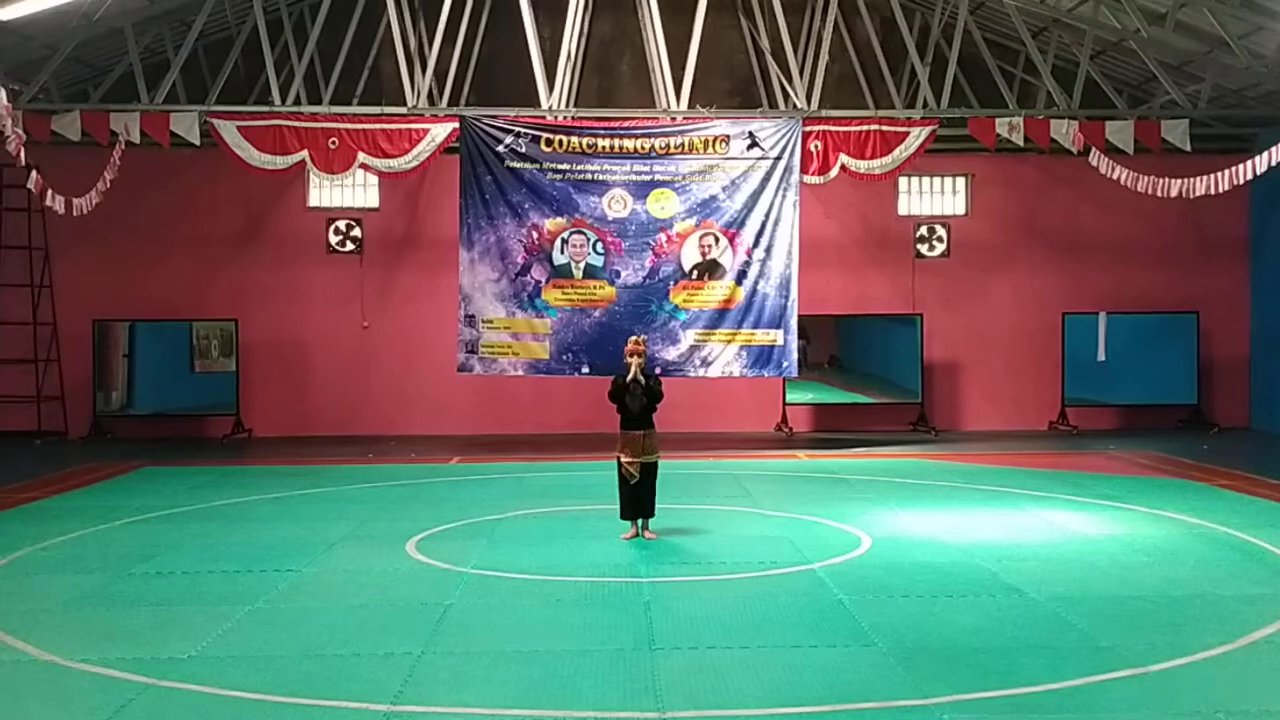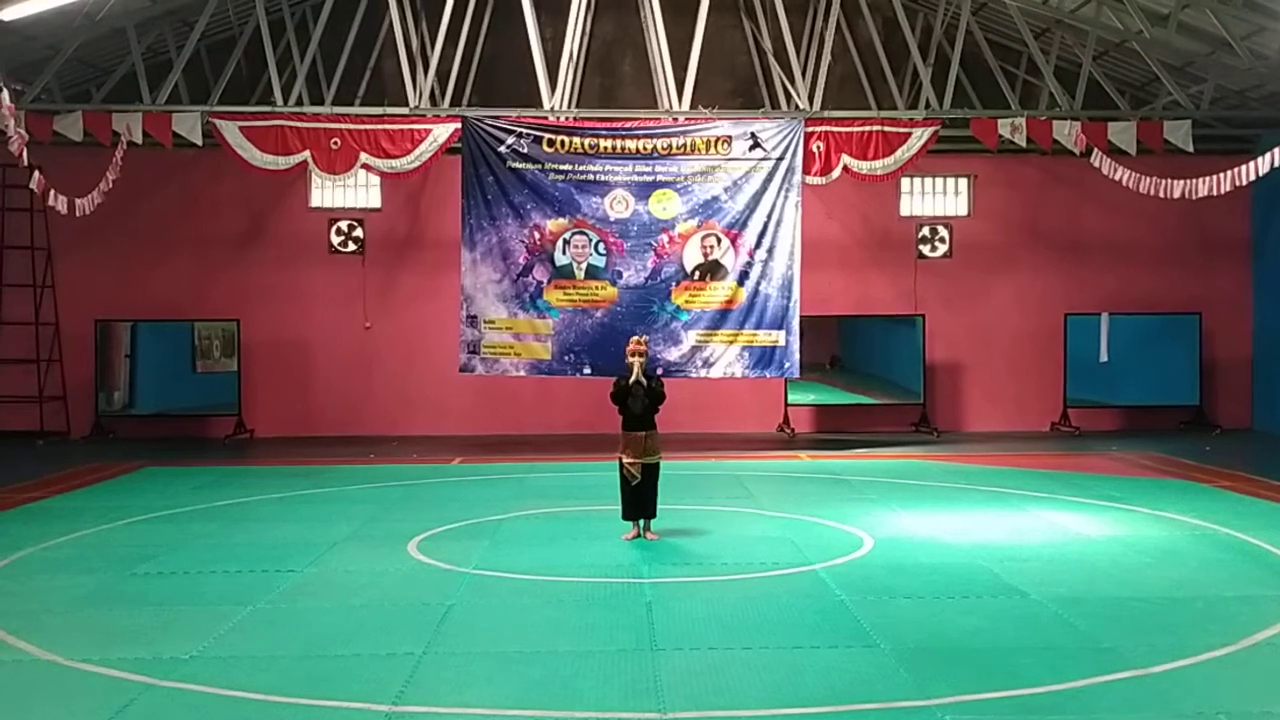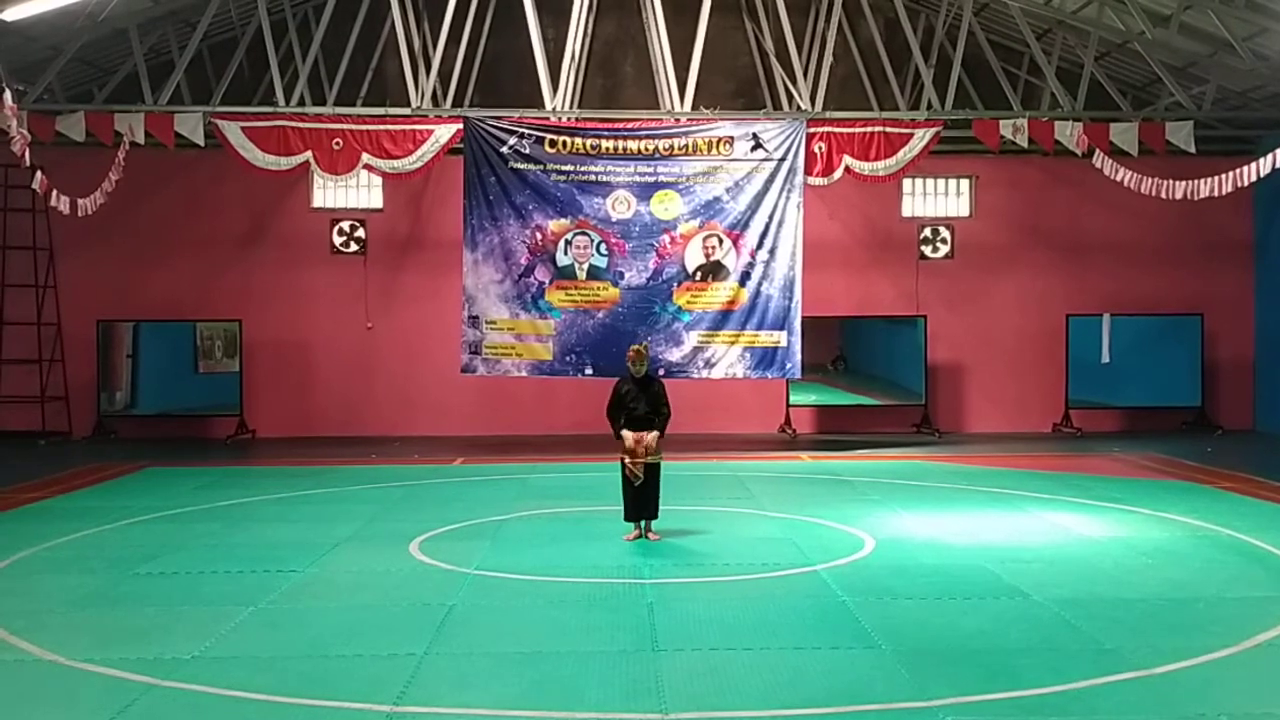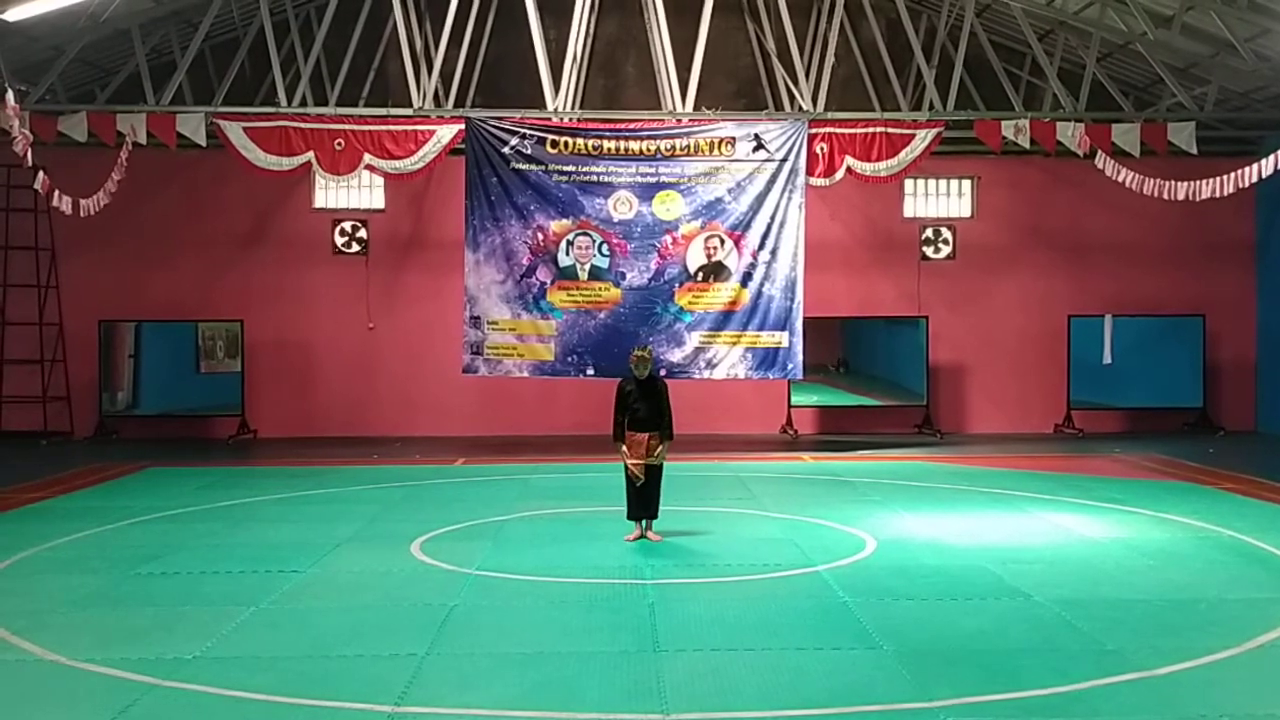
dt=0.7s
person 1, frame 1
left shoulder: (652, 379)
right shoulder: (619, 380)
left elbow: (657, 397)
right elbow: (613, 397)
left wrist: (641, 379)
right wrist: (629, 377)
left hip: (647, 435)
right hip: (627, 436)
left knee: (647, 482)
right knee: (627, 481)
left ankle: (645, 526)
right ankle: (633, 526)
person 1, frame 2
left shoulder: (654, 381)
right shoulder: (622, 381)
left elbow: (659, 399)
right elbow: (616, 399)
left wrist: (643, 380)
right wrist: (632, 379)
left hip: (649, 436)
right hip: (629, 436)
left knee: (649, 483)
right knee: (629, 482)
left ankle: (647, 527)
right ankle: (635, 527)
person 1, frame 3
left shoulder: (656, 383)
right shoulder: (622, 384)
left elbow: (665, 412)
right elbow: (611, 412)
left wrist: (657, 432)
right wrist: (622, 431)
left hip: (650, 438)
right hip: (630, 439)
left knee: (651, 483)
right knee: (631, 484)
left ankle: (649, 527)
right ankle: (636, 527)
person 1, frame 4
left shoulder: (659, 385)
right shoulder: (624, 386)
left elbow: (666, 415)
right elbow: (619, 416)
left wrist: (665, 443)
right wrist: (620, 443)
left hip: (654, 440)
right hip: (632, 440)
left knee: (652, 485)
right knee: (634, 484)
left ankle: (649, 527)
right ankle: (638, 527)
